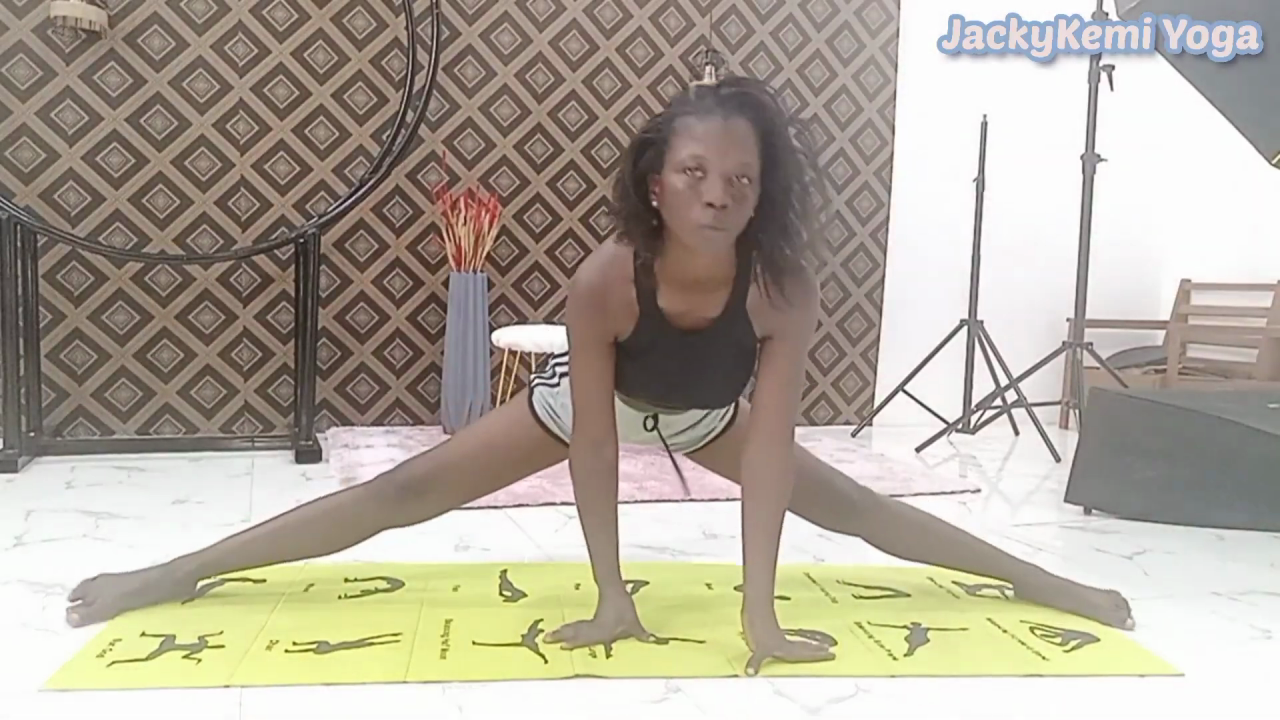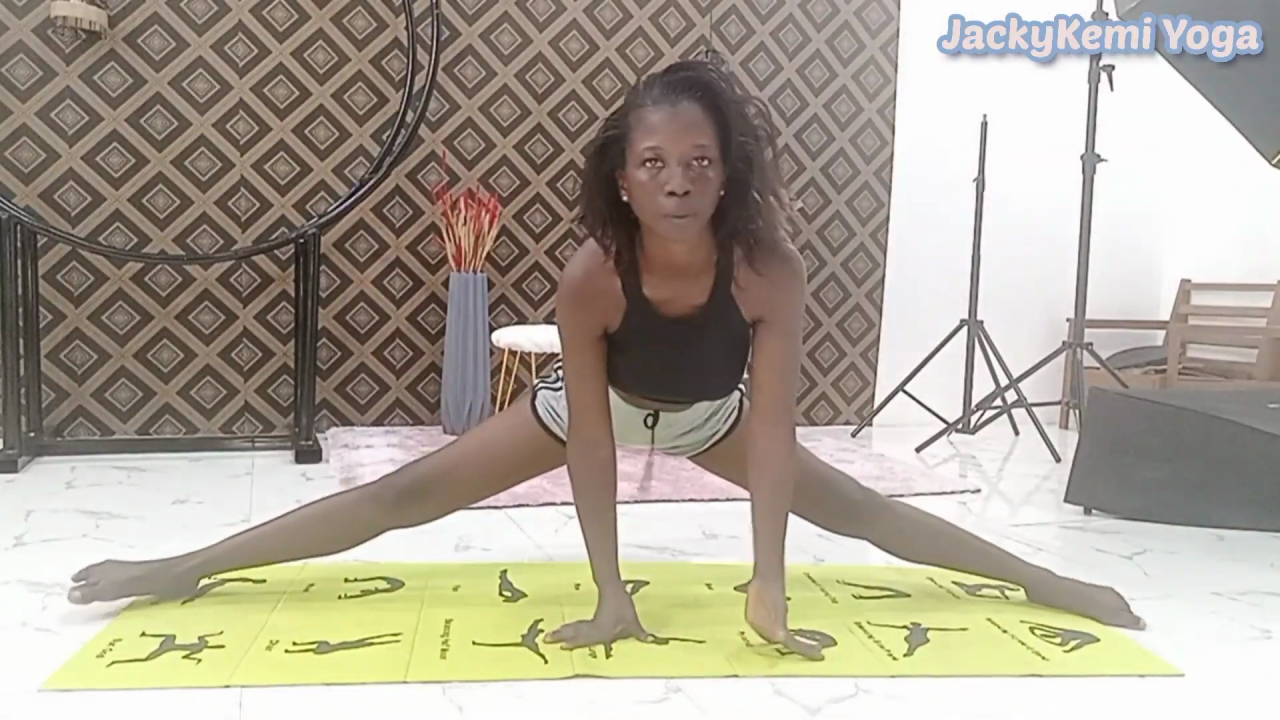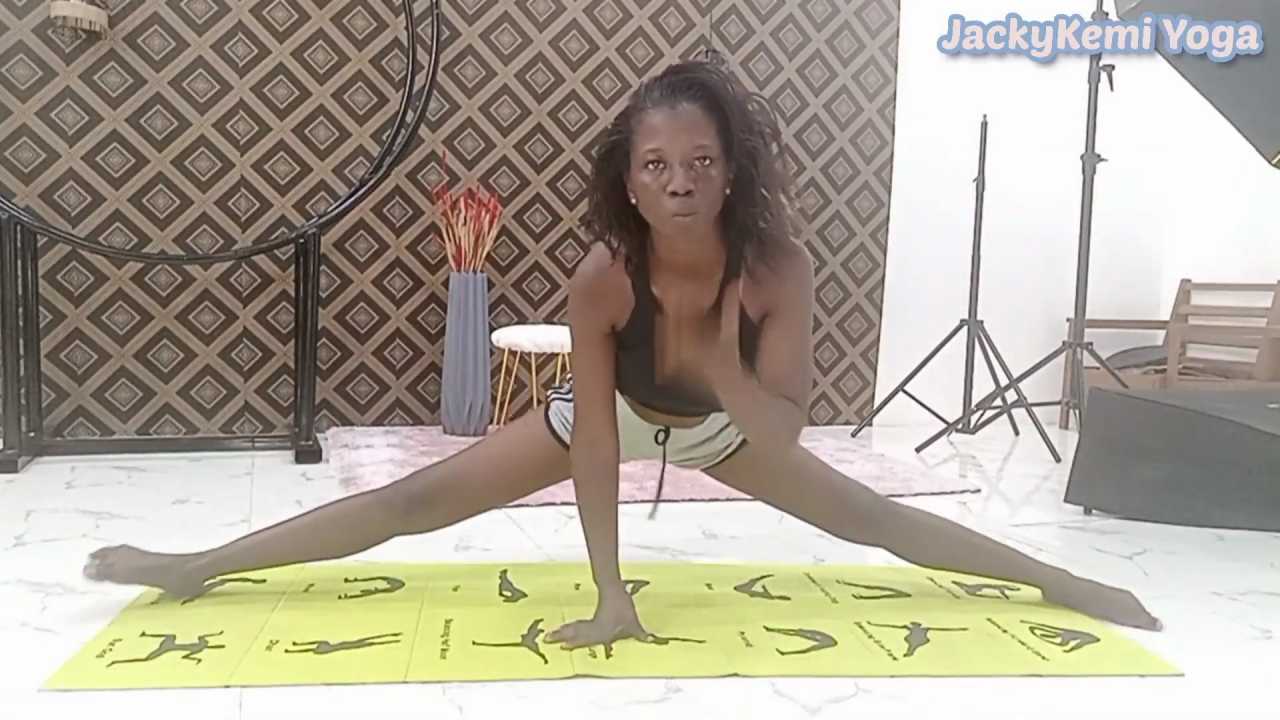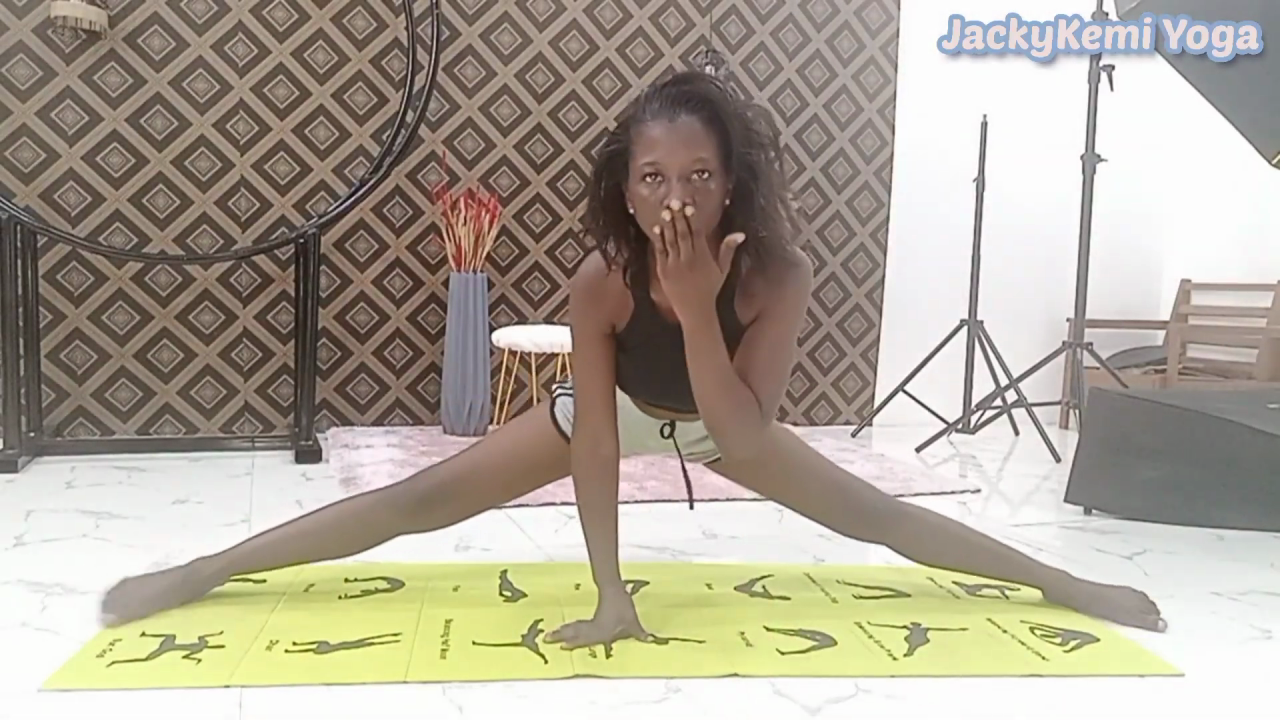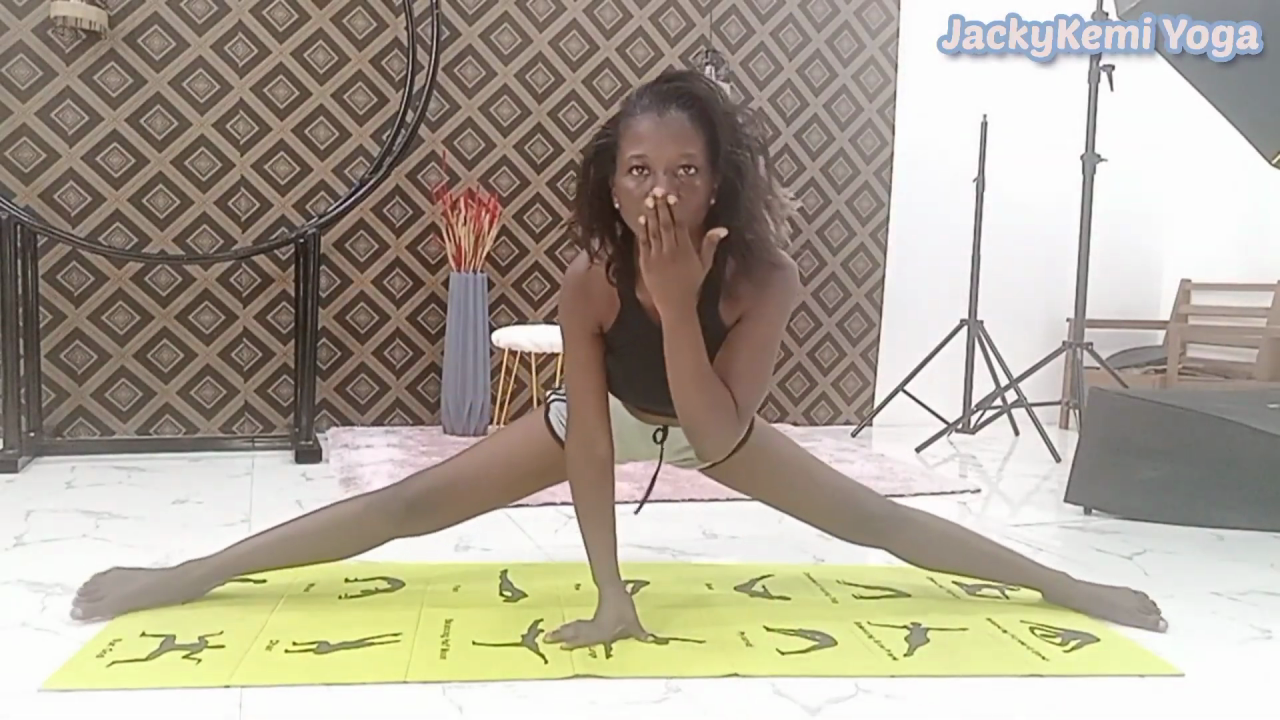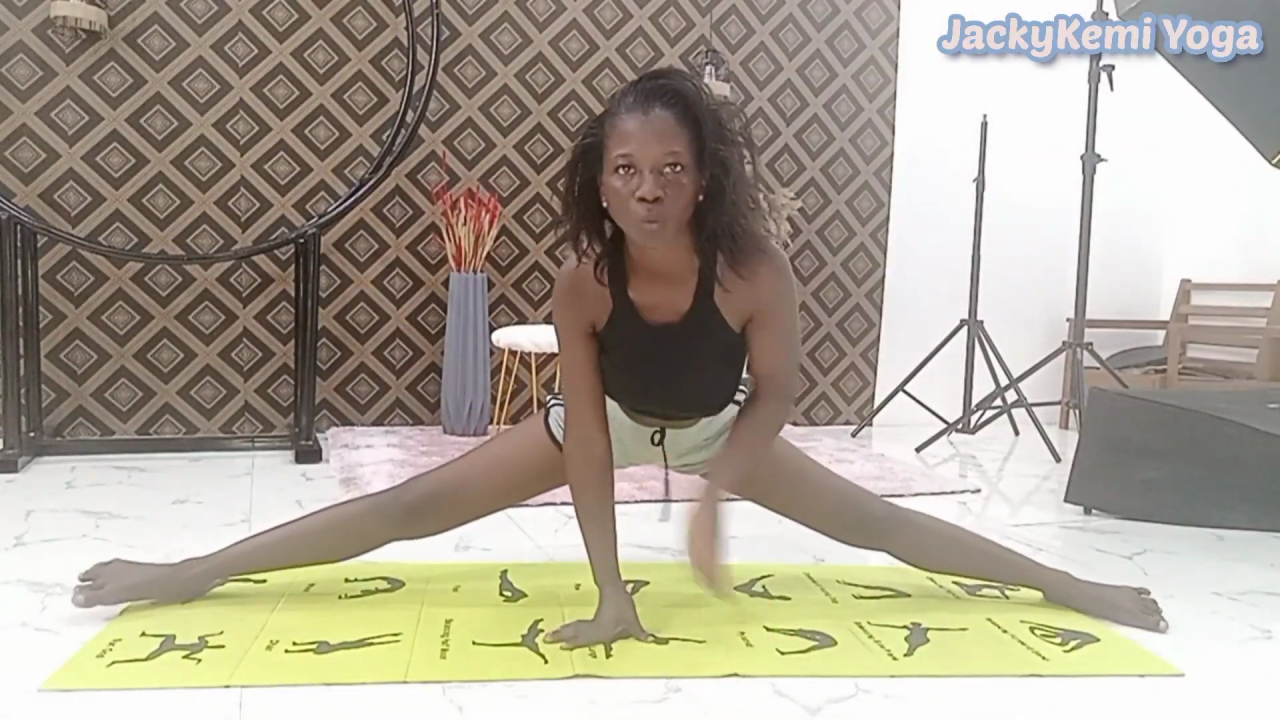
dt=0.4s
person 1, frame 1
left shoulder: (786, 289)
right shoulder: (605, 280)
left elbow: (769, 451)
right elbow: (595, 449)
left wrist: (759, 615)
right wrist: (610, 599)
left hip: (707, 416)
right hip: (588, 401)
left knee: (858, 508)
right knee: (406, 490)
left ankle: (1041, 581)
right ankle: (177, 573)
person 1, frame 2
left shoulder: (771, 270)
right shoulder: (591, 276)
left elbow: (770, 430)
right elbow: (590, 442)
left wrist: (767, 589)
right wrist: (609, 598)
left hip: (709, 414)
right hip: (595, 404)
left knee: (858, 508)
right knee: (405, 495)
left ankle: (1048, 584)
right ankle: (181, 570)
person 1, frame 3
left shoulder: (778, 267)
right shoulder: (600, 278)
left elbow: (784, 422)
right elbow: (594, 444)
left wrist: (720, 367)
right wrist: (609, 598)
left hip: (722, 425)
right hip: (612, 414)
left knee: (877, 519)
right knee: (418, 499)
left ankle: (1067, 586)
right ankle: (192, 568)
person 1, frame 4
left shoulder: (778, 274)
right shoulder: (601, 280)
left elbow: (741, 435)
right elbow: (596, 444)
left wrist: (697, 308)
right wrist: (610, 598)
left hip: (720, 420)
right hip: (612, 410)
left knee: (873, 515)
right knee: (424, 498)
left ankle: (1070, 589)
right ankle: (201, 573)
person 1, frame 5
left shoulder: (763, 275)
right shoulder: (590, 279)
left elbow: (718, 432)
right elbow: (590, 442)
left wrist: (678, 301)
right wrist: (609, 595)
left hip: (712, 427)
right hip: (607, 417)
left knee: (875, 519)
right knee: (413, 502)
left ankle: (1072, 589)
right ankle: (185, 578)
person 1, frame 6
left shoulder: (756, 270)
right shoulder: (583, 279)
left elbow: (777, 393)
right elbow: (587, 438)
left wrist: (714, 498)
right wrist: (609, 593)
left hip: (716, 426)
right hip: (606, 422)
left knee: (876, 522)
right knee: (412, 505)
left ankle: (1071, 588)
right ankle: (187, 574)
